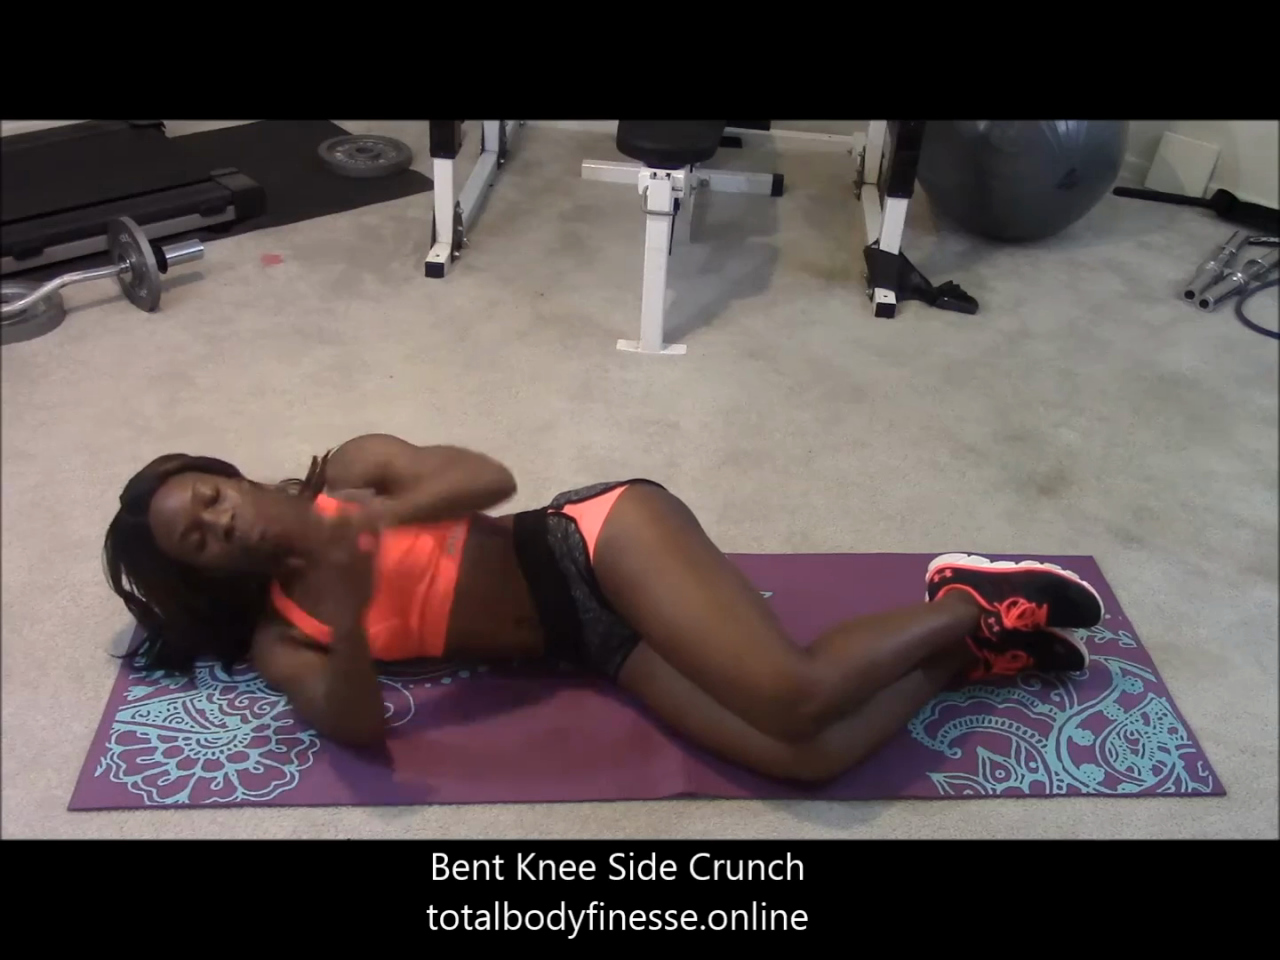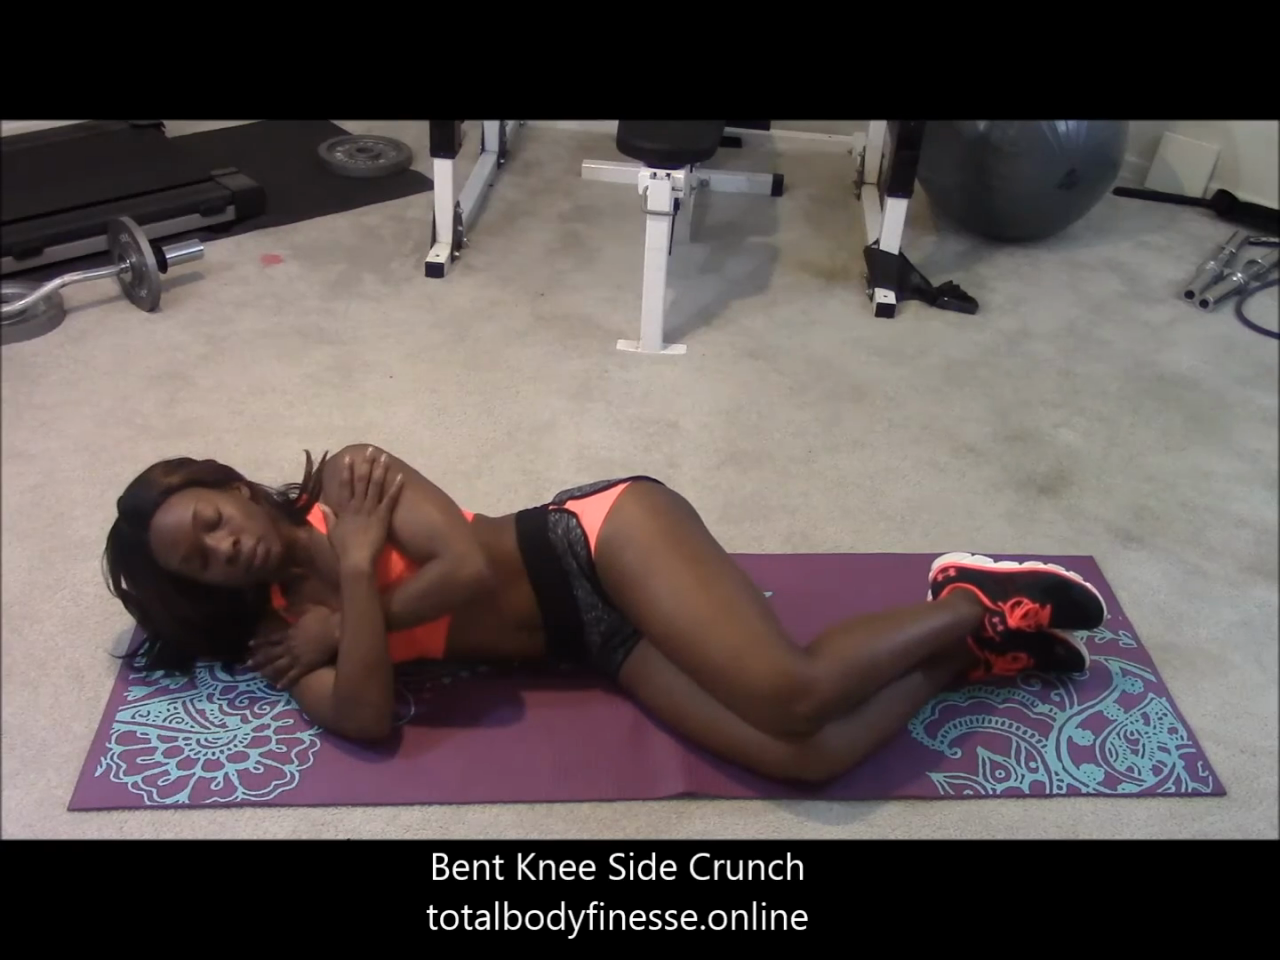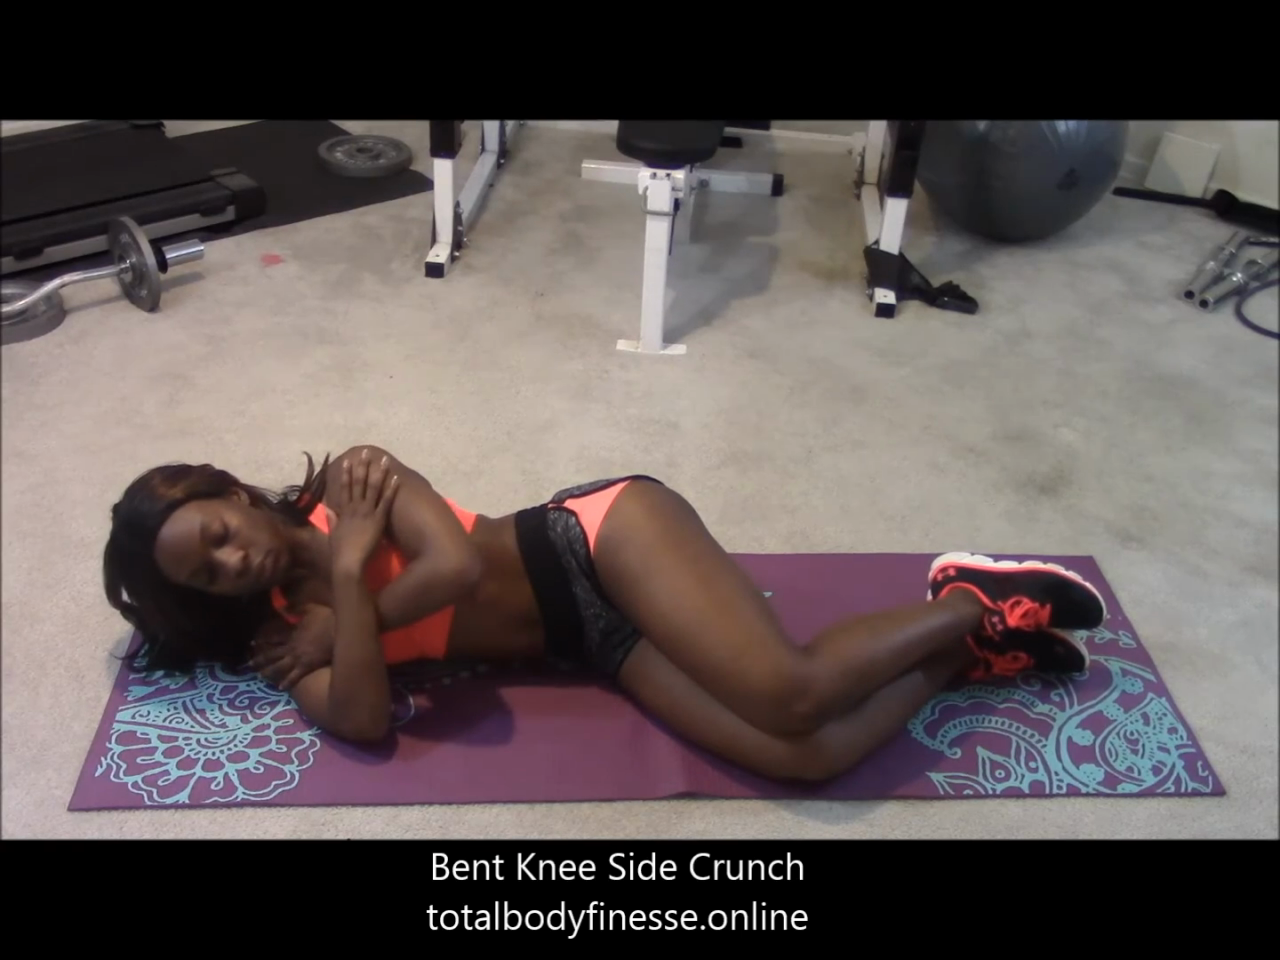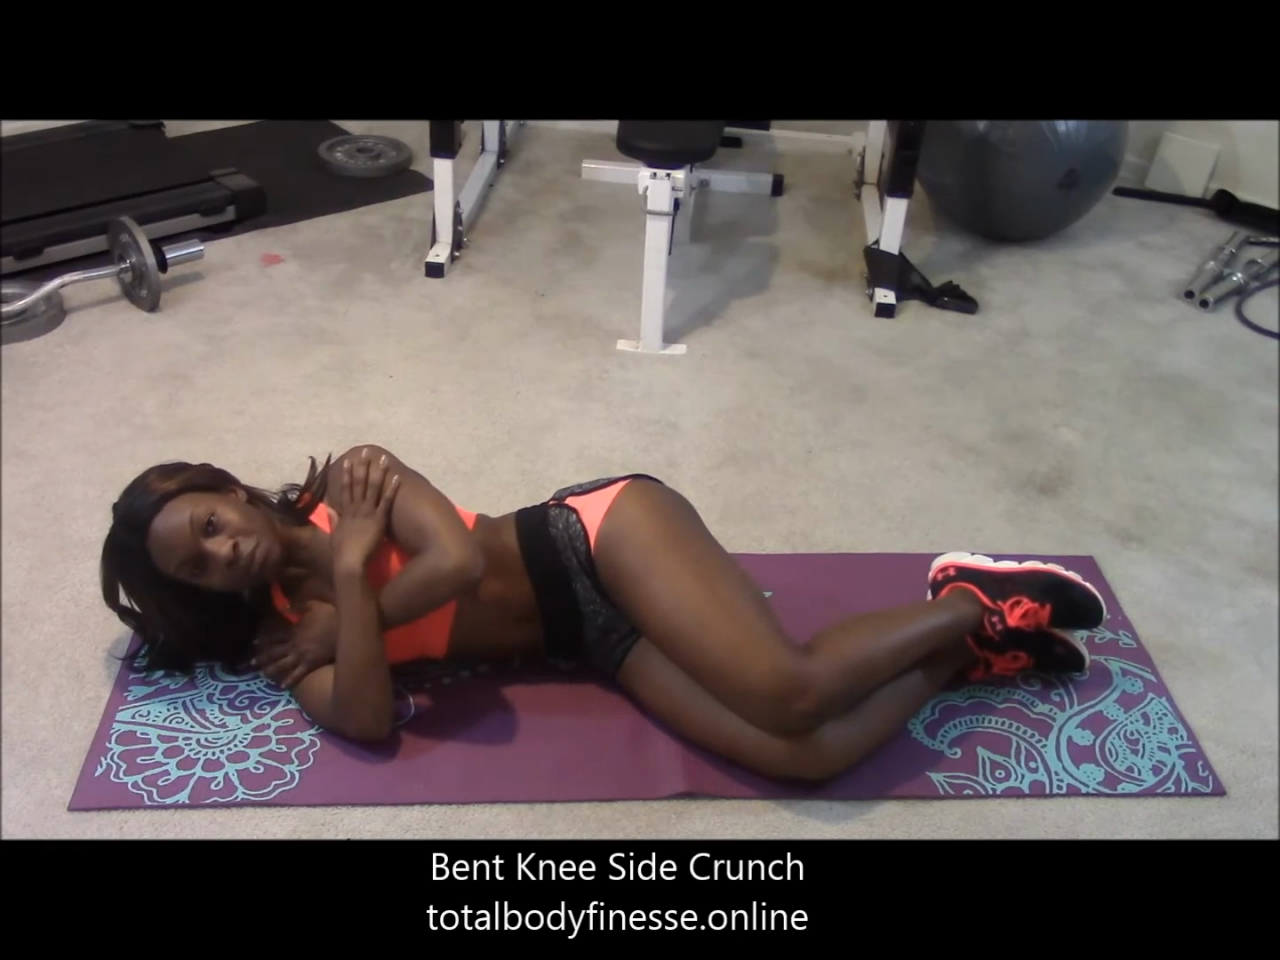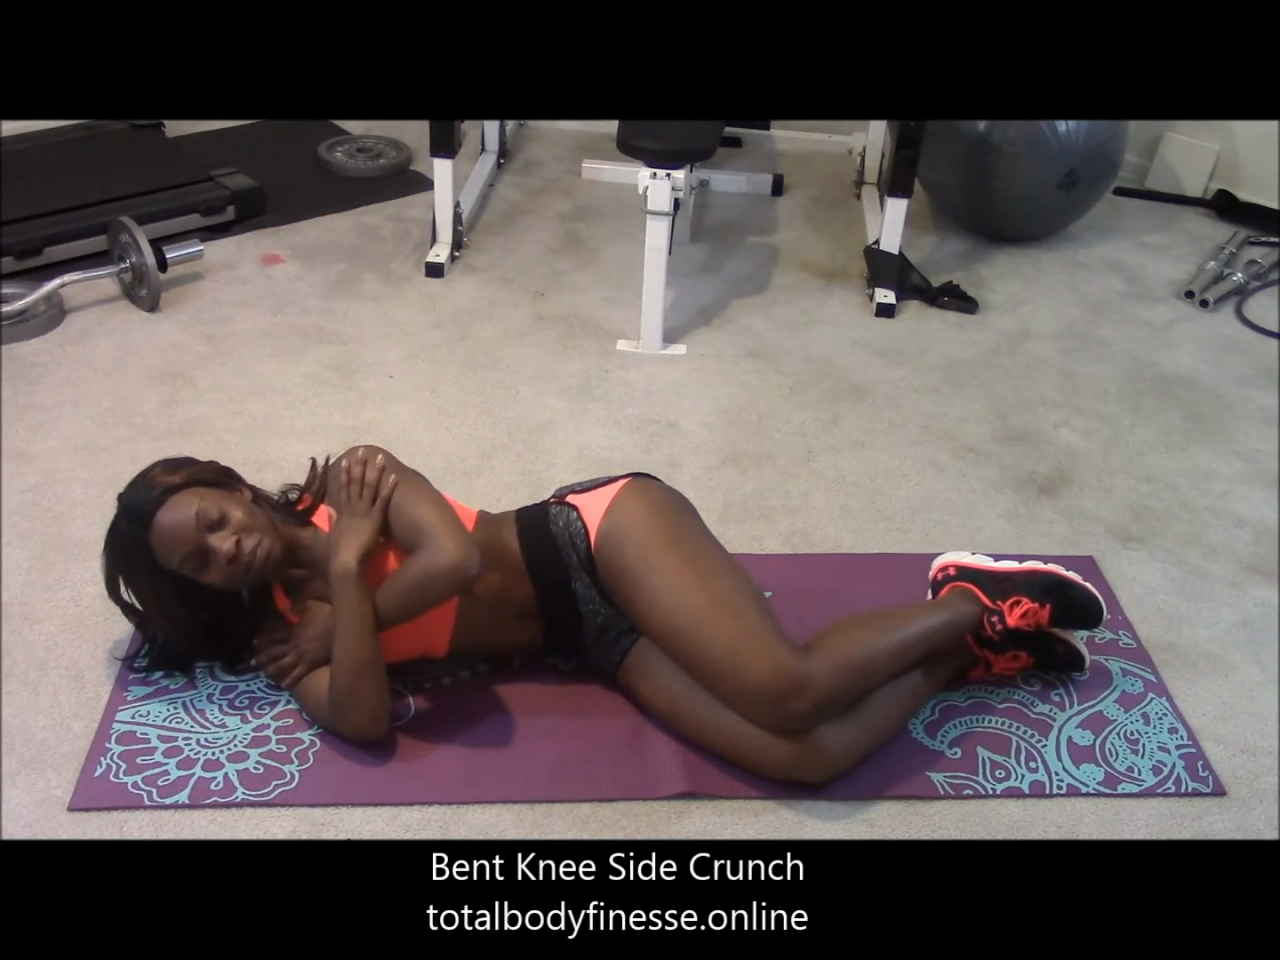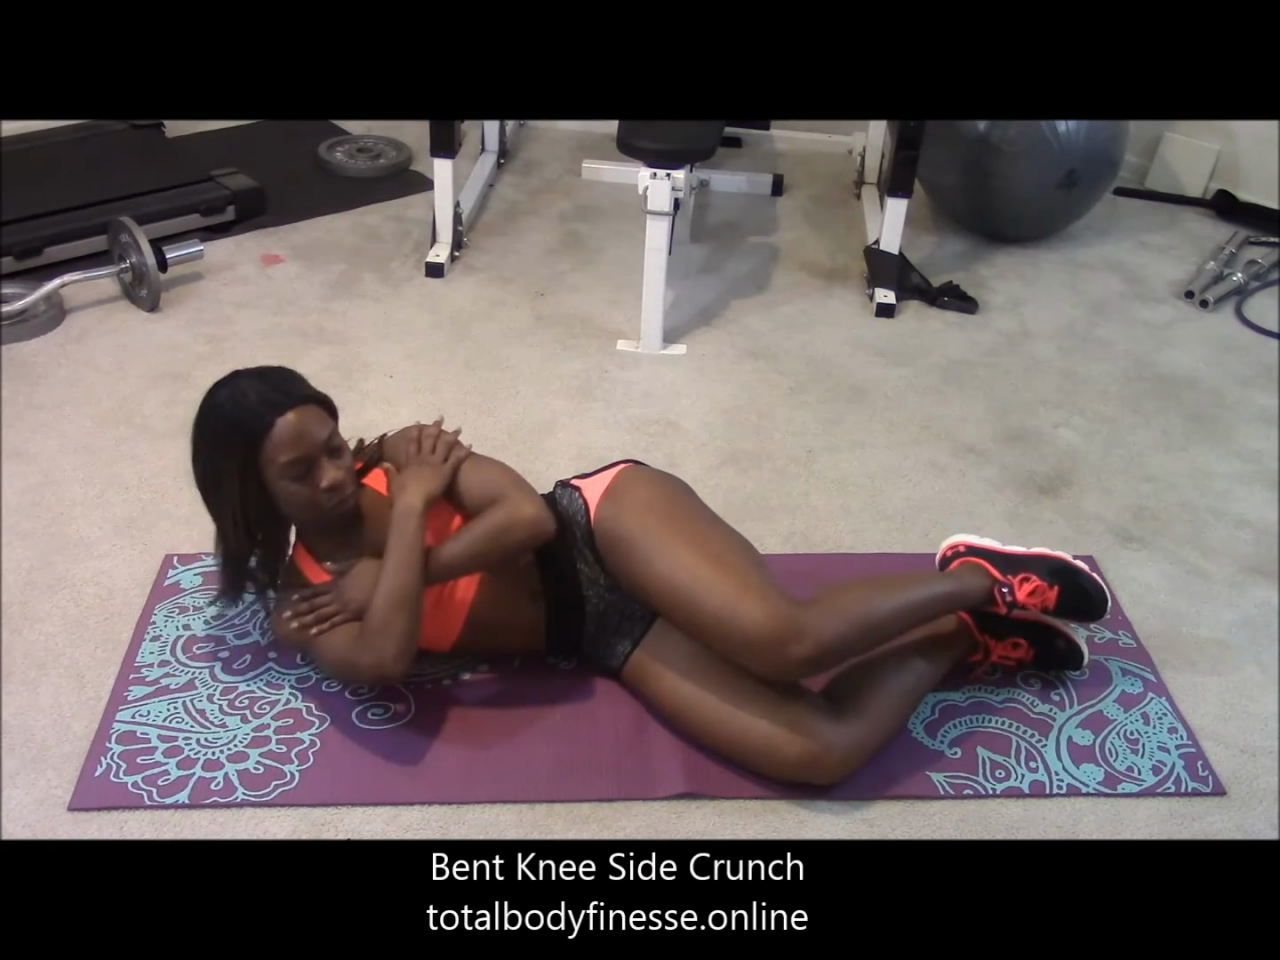
dt=0.7s
person 1, frame 1
left shoulder: (346, 473)
right shoulder: (278, 633)
left elbow: (489, 475)
right elbow: (360, 725)
left wrist: (360, 514)
right wrist: (347, 616)
left hip: (600, 538)
right hip: (593, 643)
left knee: (795, 695)
right knee: (808, 753)
left ankle: (973, 603)
right ankle: (968, 644)
person 1, frame 2
left shoulder: (345, 478)
right shoulder: (279, 630)
left elbow: (468, 568)
right elbow: (365, 719)
left wrist: (351, 615)
right wrist: (356, 571)
left hip: (602, 537)
right hip: (595, 643)
left knee: (794, 696)
right knee: (808, 754)
left ankle: (977, 603)
right ankle: (967, 644)
person 1, frame 3
left shoulder: (351, 478)
right shoulder: (282, 631)
left elbow: (457, 566)
right elbow: (362, 720)
left wrist: (348, 614)
right wrist: (346, 571)
left hip: (603, 534)
right hip: (596, 642)
left knee: (792, 696)
right knee: (805, 753)
left ankle: (975, 600)
right ankle: (968, 644)
person 1, frame 4
left shoulder: (350, 480)
right shoulder: (279, 631)
left elbow: (459, 560)
right elbow: (366, 720)
left wrist: (351, 603)
right wrist: (349, 571)
left hip: (601, 535)
right hip: (596, 641)
left knee: (790, 695)
right knee: (806, 752)
left ankle: (975, 601)
right ankle: (968, 643)
person 1, frame 5
left shoulder: (350, 478)
right shoulder: (284, 628)
left elbow: (455, 558)
right elbow: (363, 720)
left wrist: (349, 608)
right wrist: (346, 564)
left hip: (604, 533)
right hip: (599, 636)
left knee: (791, 693)
right knee: (808, 752)
left ankle: (972, 597)
right ankle: (968, 641)
person 1, frame 6
left shoulder: (398, 458)
right shoulder: (304, 599)
left elbow: (531, 515)
right elbow: (381, 661)
left wrist: (404, 567)
right wrist: (409, 509)
left hip: (609, 523)
right hip: (603, 638)
left knee: (788, 639)
right knee: (818, 752)
left ankle: (979, 583)
right ankle: (968, 637)
